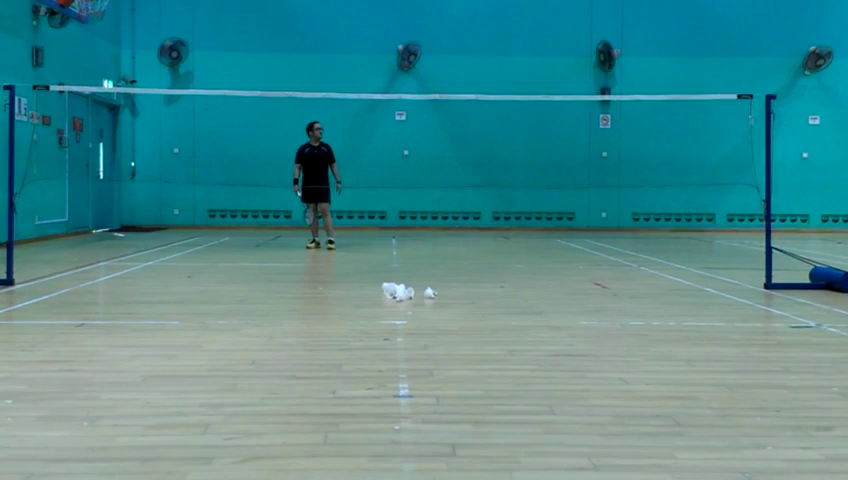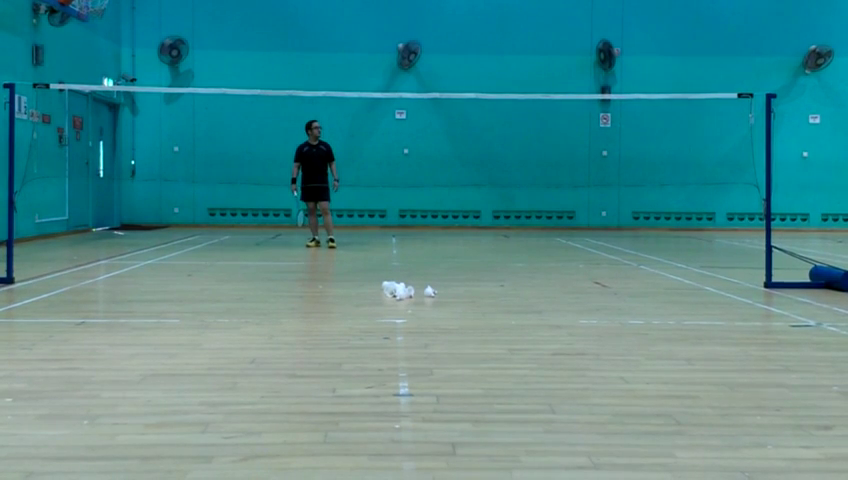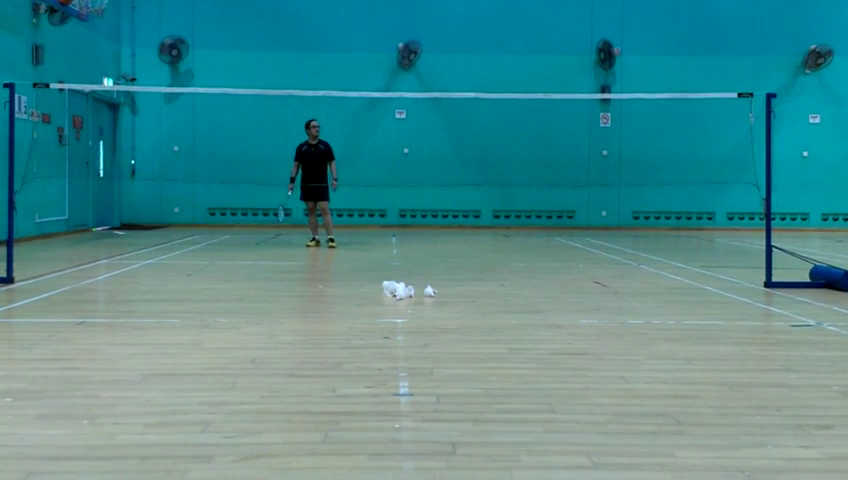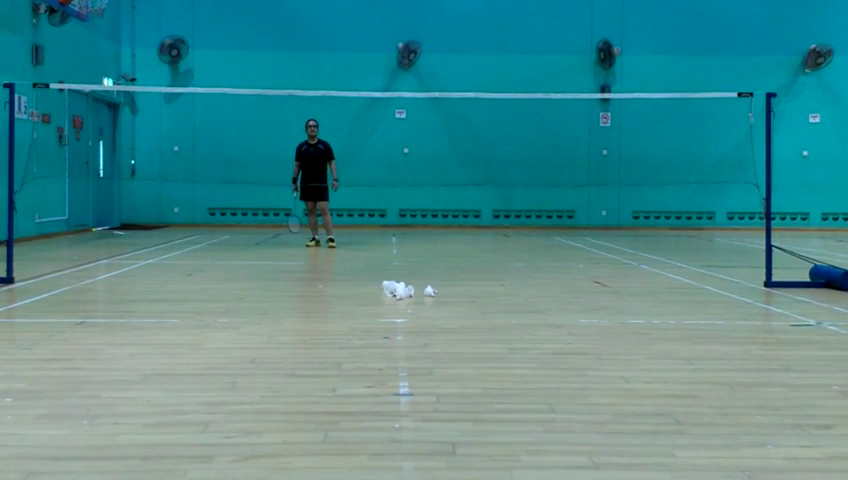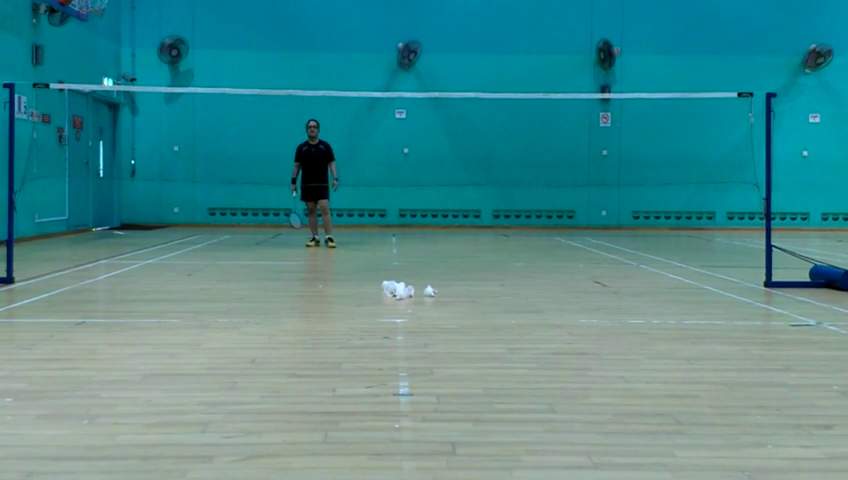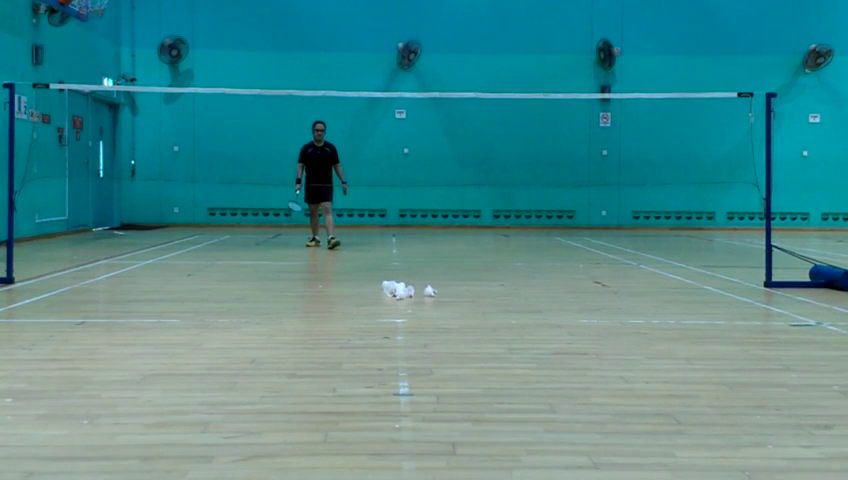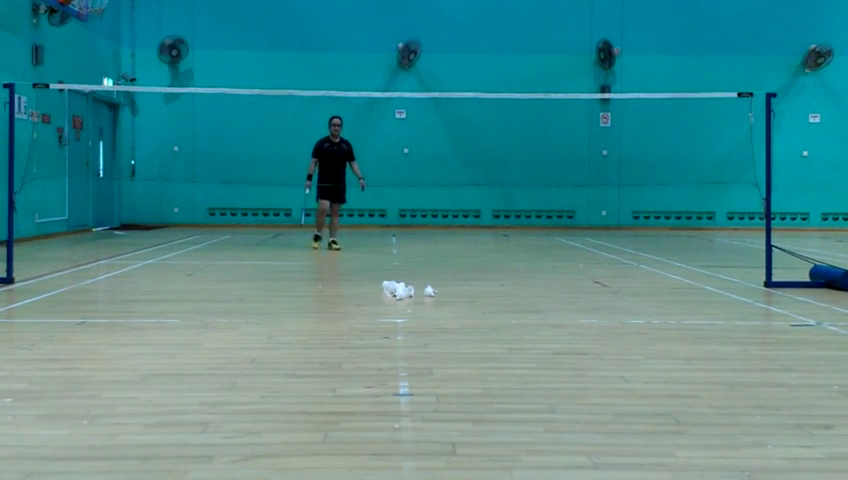
dt=0.5s
person 1, frame 1
left shoulder: (326, 148)
right shoulder: (303, 149)
left elbow: (333, 165)
right elbow: (297, 167)
left wrist: (338, 181)
right wrist: (295, 182)
left hip: (323, 186)
right hip: (308, 186)
left knee: (325, 212)
right knee: (312, 213)
left ankle: (330, 239)
right ankle: (315, 240)
person 1, frame 2
left shoulder: (326, 146)
right shoulder: (302, 148)
left elbow: (332, 163)
right elbow: (296, 166)
left wrist: (336, 179)
right wrist: (293, 181)
left hip: (322, 184)
right hip: (307, 185)
left knee: (325, 210)
right knee: (311, 211)
left ankle: (331, 238)
right ankle: (315, 238)
person 1, frame 3
left shoulder: (325, 145)
right shoulder: (301, 147)
left elbow: (332, 162)
right elbow: (296, 165)
left wrist: (335, 178)
right wrist: (292, 181)
left hip: (322, 184)
right hip: (306, 185)
left knee: (325, 210)
right knee: (311, 211)
left ankle: (331, 237)
right ankle: (315, 238)
person 1, frame 4
left shoulder: (325, 145)
right shoulder: (301, 147)
left elbow: (331, 162)
right elbow: (297, 165)
left wrist: (335, 178)
right wrist: (294, 181)
left hip: (321, 184)
right hip: (306, 184)
left knee: (324, 210)
right knee: (311, 211)
left ankle: (330, 237)
right ankle: (315, 238)
person 1, frame 5
left shoulder: (325, 146)
right shoulder: (301, 147)
left elbow: (331, 163)
right elbow: (297, 165)
left wrist: (335, 178)
right wrist: (293, 181)
left hip: (322, 184)
right hip: (307, 185)
left knee: (325, 209)
right knee: (311, 211)
left ankle: (329, 237)
right ankle: (315, 238)
person 1, frame 6
left shoulder: (331, 148)
right shoulder: (306, 148)
left elbow: (337, 166)
right elbow: (300, 166)
left wrist: (343, 182)
right wrist: (298, 182)
left hip: (326, 185)
right hip: (311, 186)
left knee: (327, 211)
right knee: (313, 212)
left ankle: (331, 238)
right ankle: (315, 238)
person 1, frame 7
left shoulder: (346, 144)
right shoulder: (321, 143)
left elbow: (353, 163)
right elbow: (314, 161)
left wrist: (360, 178)
right wrist: (309, 178)
left hip: (340, 185)
right hip: (324, 184)
left knee: (335, 213)
right knee: (323, 209)
left ankle: (332, 240)
right ankle: (317, 234)
